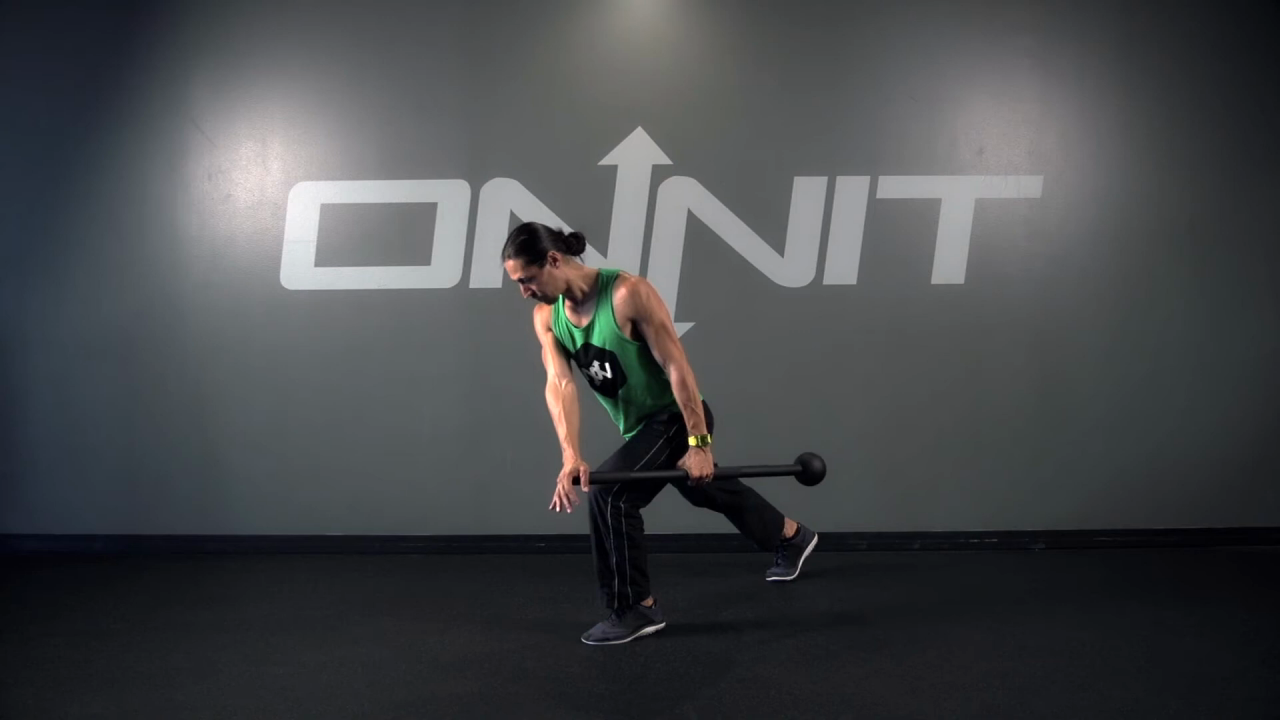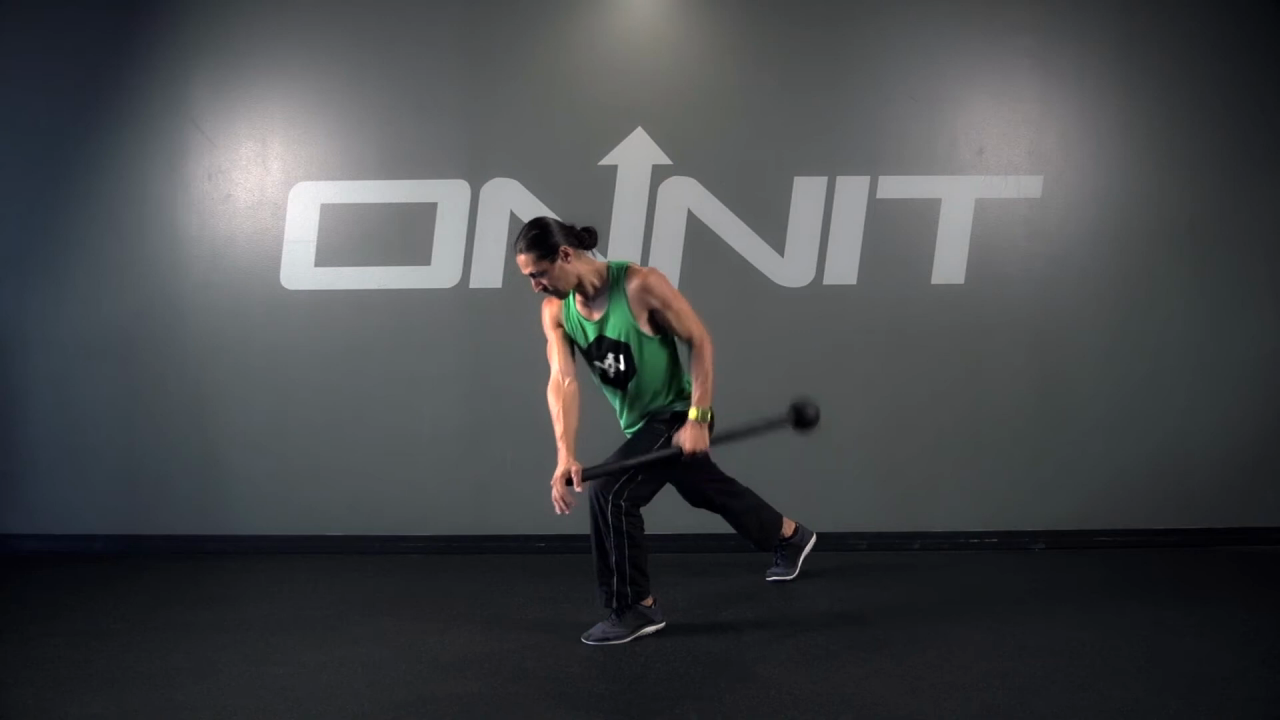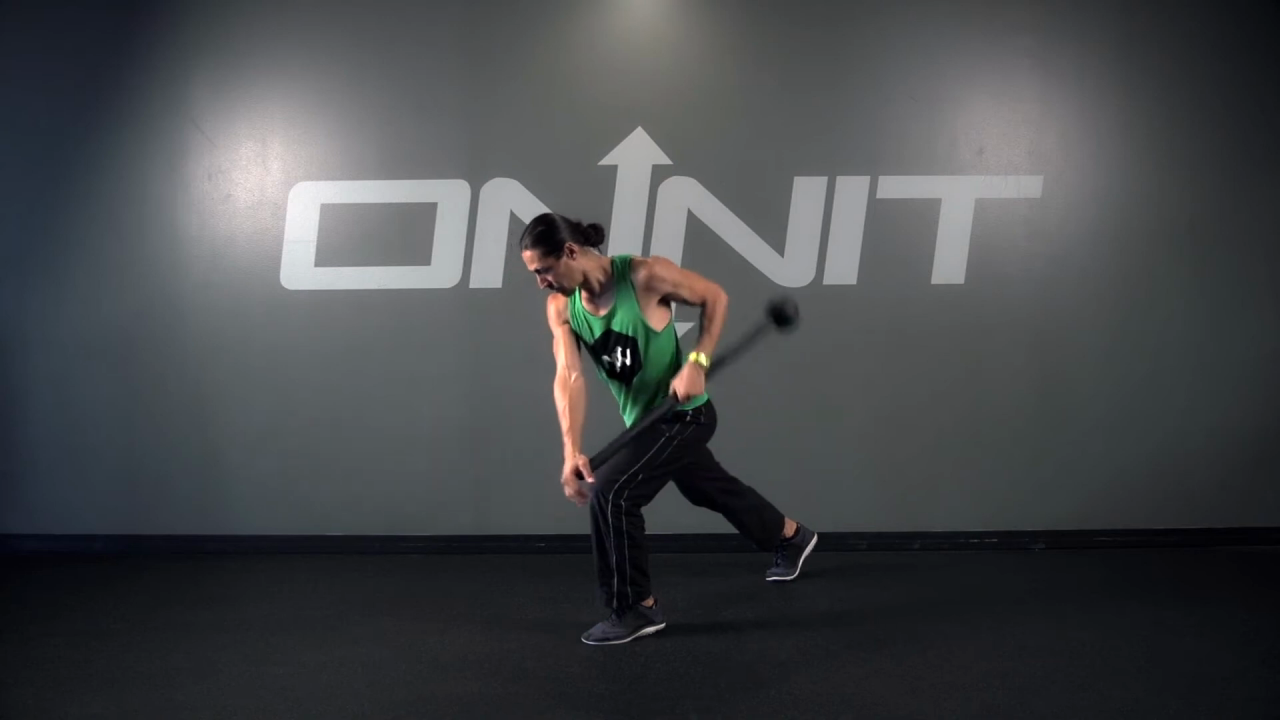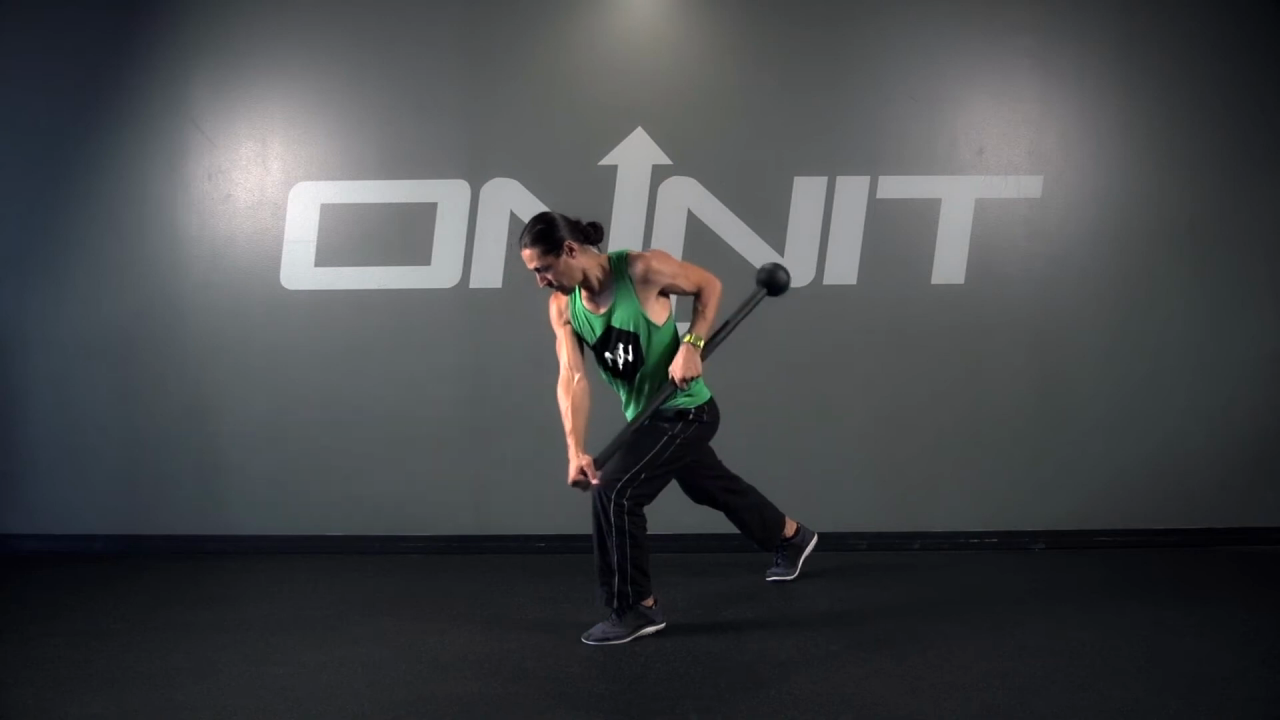
dt=0.3s
person 1, frame 1
left shoulder: (628, 293)
right shoulder: (546, 317)
left elbow: (676, 367)
right elbow: (560, 385)
left wrist: (698, 442)
right wrist: (571, 455)
left hip: (677, 417)
right hip: (641, 425)
left knee: (610, 492)
right knee: (710, 490)
left ankle: (635, 608)
right ankle: (790, 535)
person 1, frame 2
left shoulder: (639, 284)
right shoulder: (555, 312)
left elbow: (700, 341)
right elbow: (562, 382)
left wrist: (698, 417)
right wrist: (565, 455)
left hip: (676, 417)
right hip: (640, 425)
left knee: (609, 492)
right knee: (709, 491)
left ankle: (636, 608)
right ankle: (791, 536)
person 1, frame 3
left shoulder: (645, 275)
right shoulder: (560, 308)
left elbow: (715, 297)
right elbow: (569, 376)
left wrist: (696, 361)
right wrist: (571, 450)
left hip: (683, 411)
right hip: (644, 420)
left knee: (612, 490)
right knee: (711, 489)
left ankle: (636, 608)
right ankle: (791, 537)
person 1, frame 4
left shoulder: (642, 269)
right shoulder: (562, 307)
left elbow: (709, 285)
right elbow: (572, 377)
left wrist: (691, 346)
right wrist: (576, 449)
left hip: (685, 409)
right hip: (649, 417)
left knee: (615, 490)
right knee: (713, 487)
left ankle: (636, 609)
right ankle: (793, 536)
